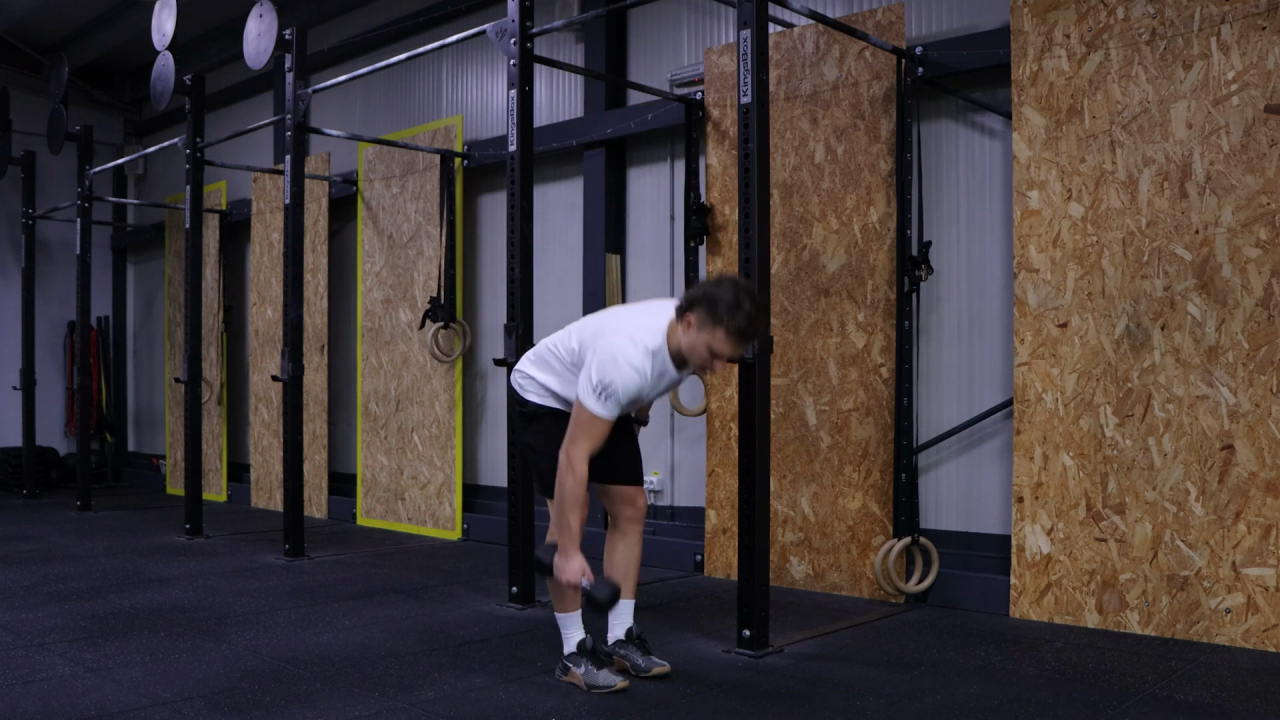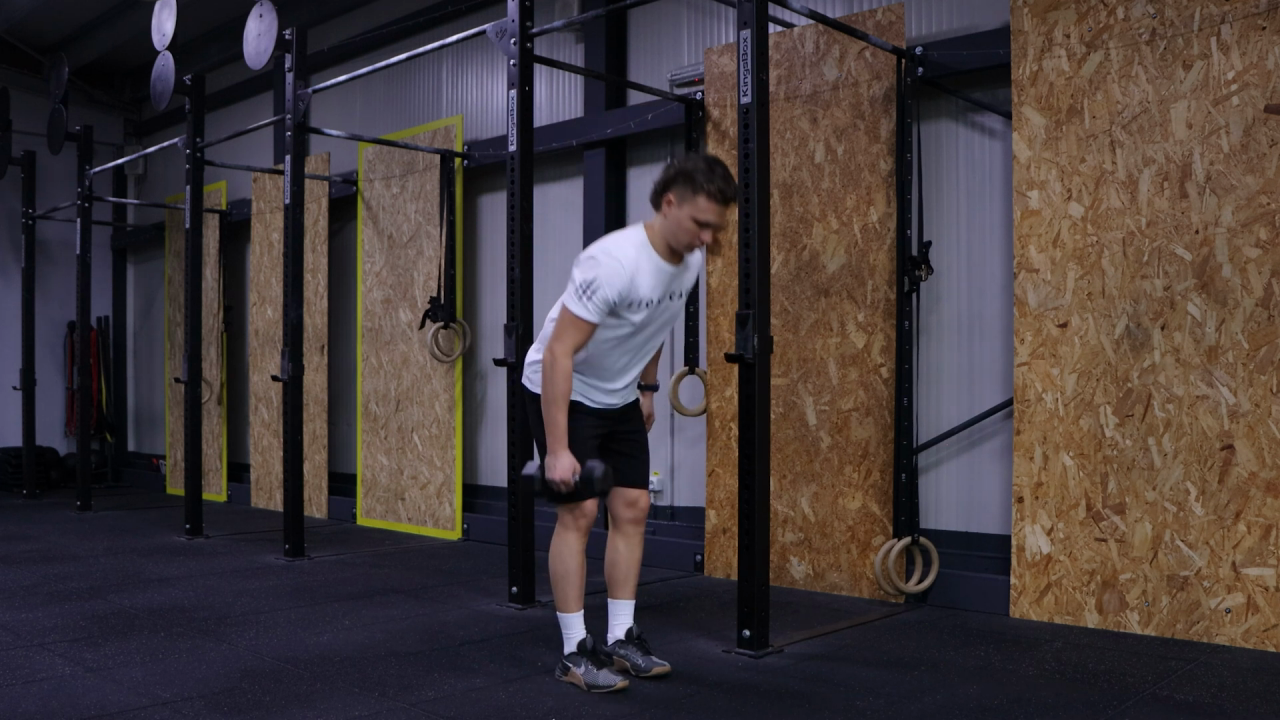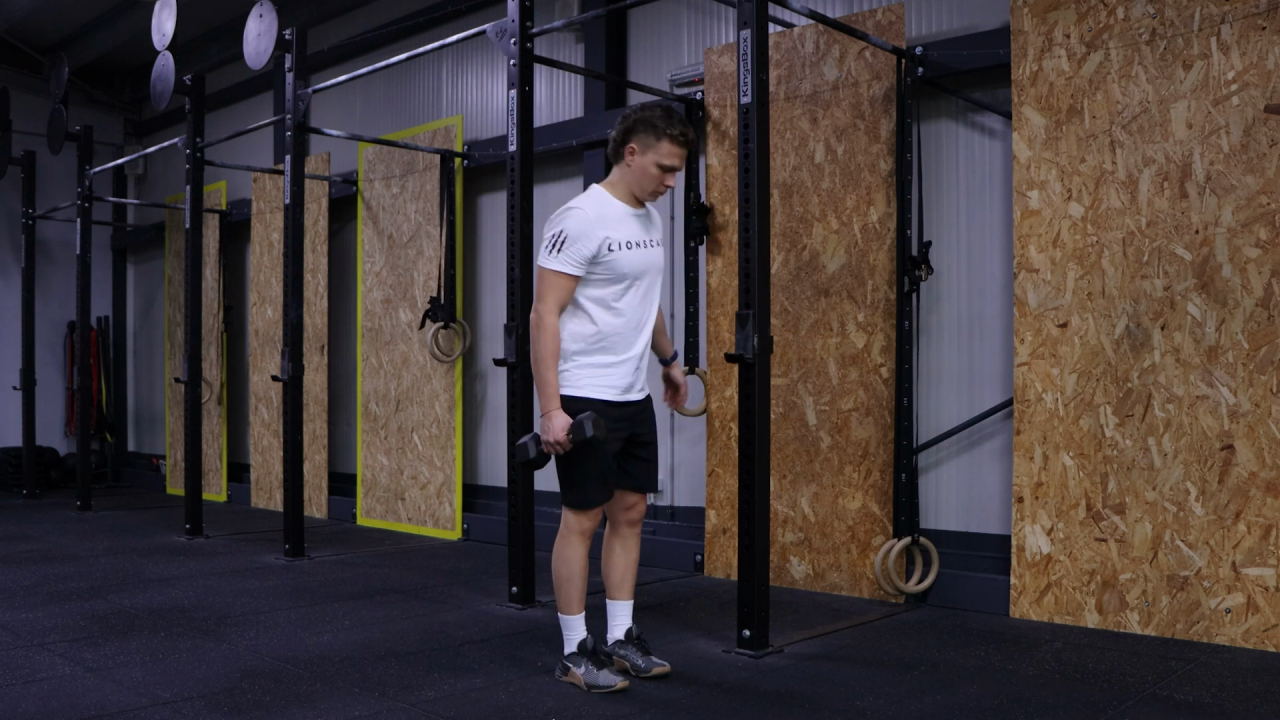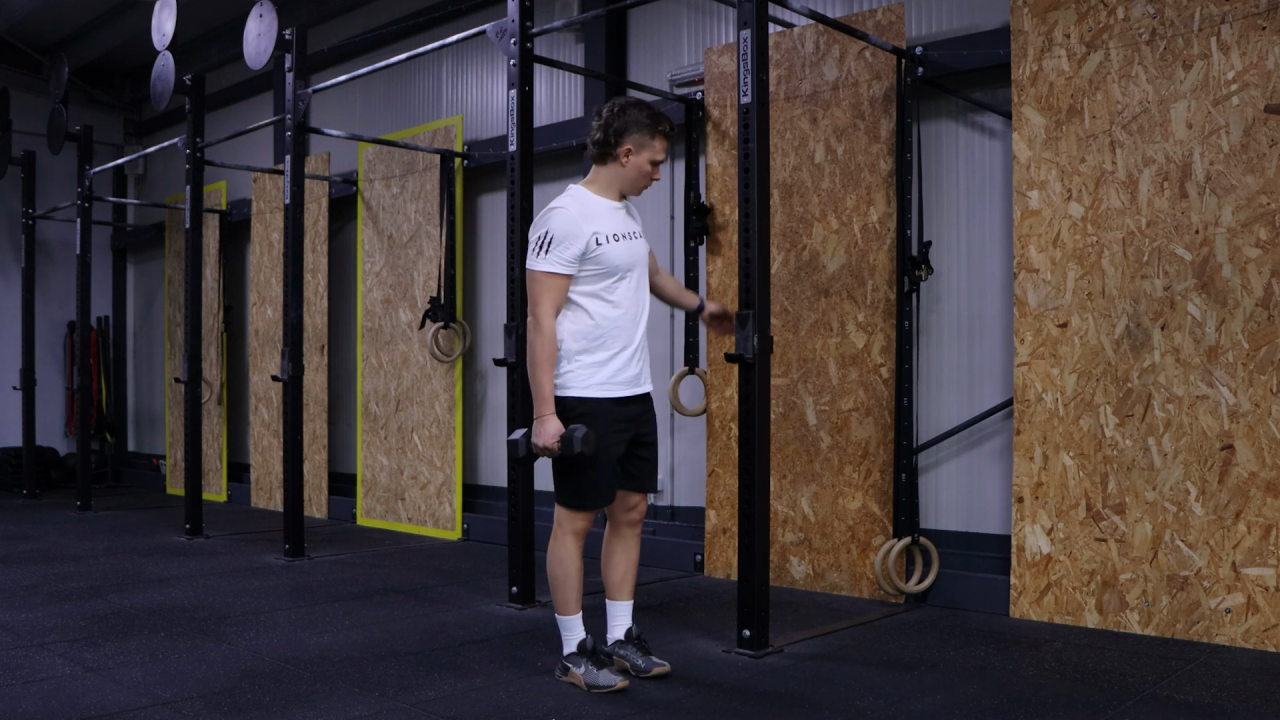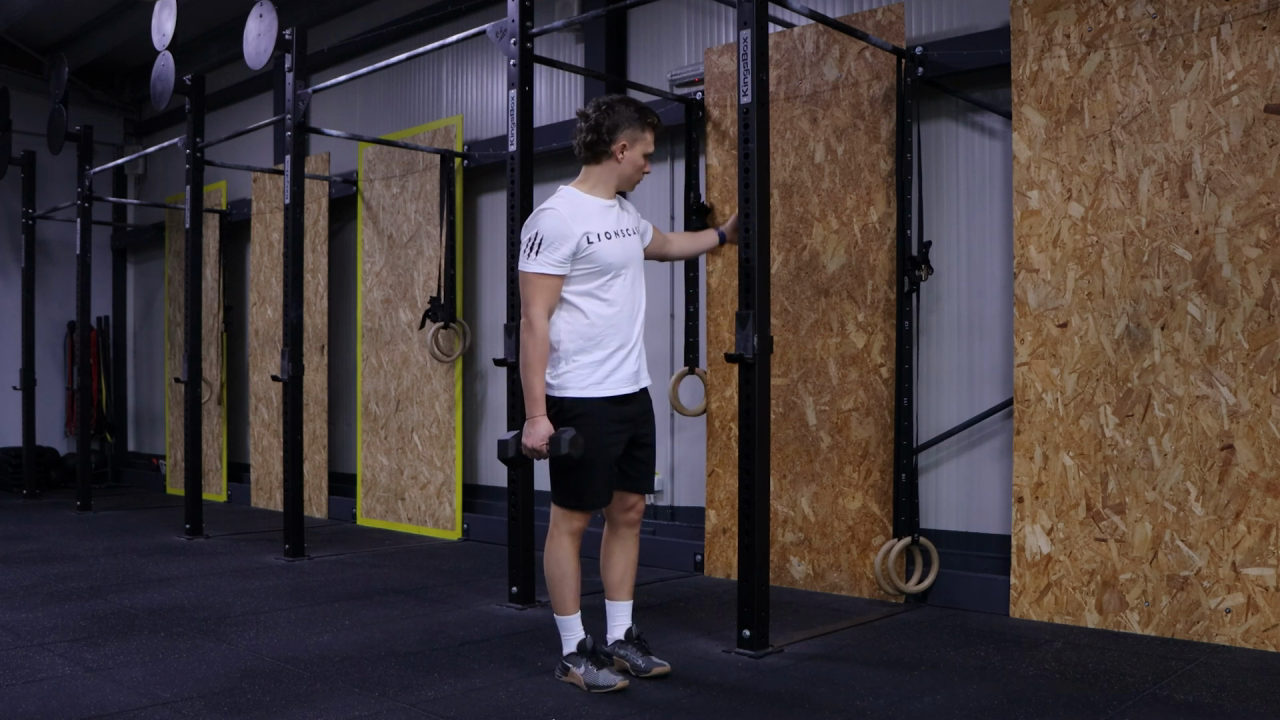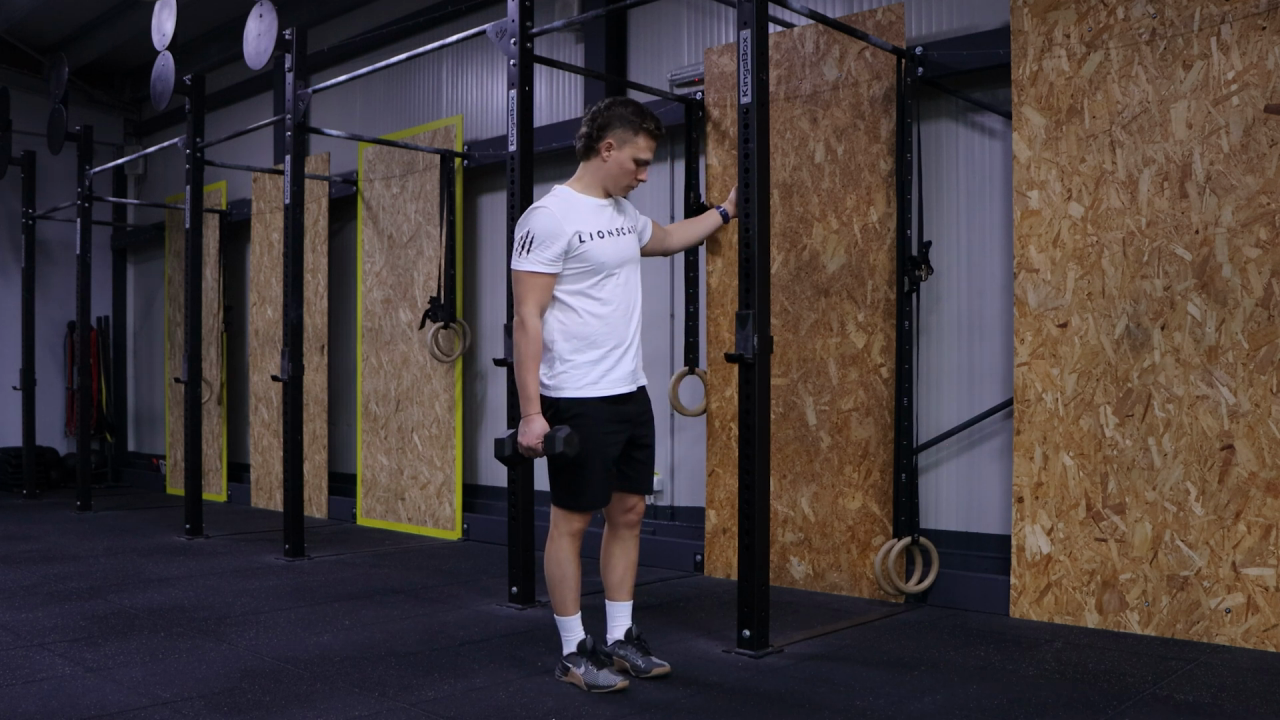
dt=0.3s
person 1, frame 1
left shoulder: (697, 328)
right shoulder: (625, 358)
right elbow: (573, 457)
left wrist: (636, 419)
right wrist: (568, 552)
left hip: (605, 404)
right hip: (546, 395)
left knee: (631, 506)
right knee: (566, 511)
left ankle: (620, 638)
right ankle: (574, 650)
person 1, frame 2
left shoulder: (688, 263)
right shoulder: (614, 263)
right elbow: (558, 354)
left wrist: (648, 387)
right wrist: (557, 449)
left hip: (618, 398)
right hip: (567, 396)
left knee: (632, 509)
right knee: (579, 514)
left ankle: (621, 638)
right ankle: (575, 650)
person 1, frame 3
left shoulder: (651, 219)
right shoulder: (583, 218)
right elbow: (545, 315)
left wrist: (669, 360)
right wrist: (550, 408)
left hip: (633, 396)
right hip: (582, 397)
left knee: (630, 514)
right knee: (583, 518)
left ankle: (620, 638)
right ankle: (574, 650)
person 1, frame 4
left shoulder: (625, 215)
right shoulder: (565, 217)
right elbow: (542, 319)
left wrist: (697, 305)
right wrist: (545, 412)
left hip: (635, 394)
right hip: (586, 399)
left knee: (630, 513)
right knee: (576, 521)
left ankle: (620, 639)
right ankle: (574, 651)
person 1, frame 5
left shoulder: (622, 212)
right shoulder: (557, 218)
left elbow: (662, 244)
right elbow: (534, 321)
left wrist: (721, 234)
right wrist: (536, 414)
left hip: (632, 393)
right hip: (582, 400)
left knee: (628, 513)
right knee: (571, 521)
left ankle: (620, 638)
right ankle: (574, 650)
person 1, frame 6
left shoulder: (621, 213)
right shoulder: (551, 216)
left elbow: (666, 238)
right elbow: (528, 319)
left wrist: (727, 210)
right wrist: (531, 412)
left hip: (630, 393)
right hip: (579, 400)
left knee: (628, 514)
right knee: (571, 522)
left ankle: (619, 638)
right ankle: (574, 651)
